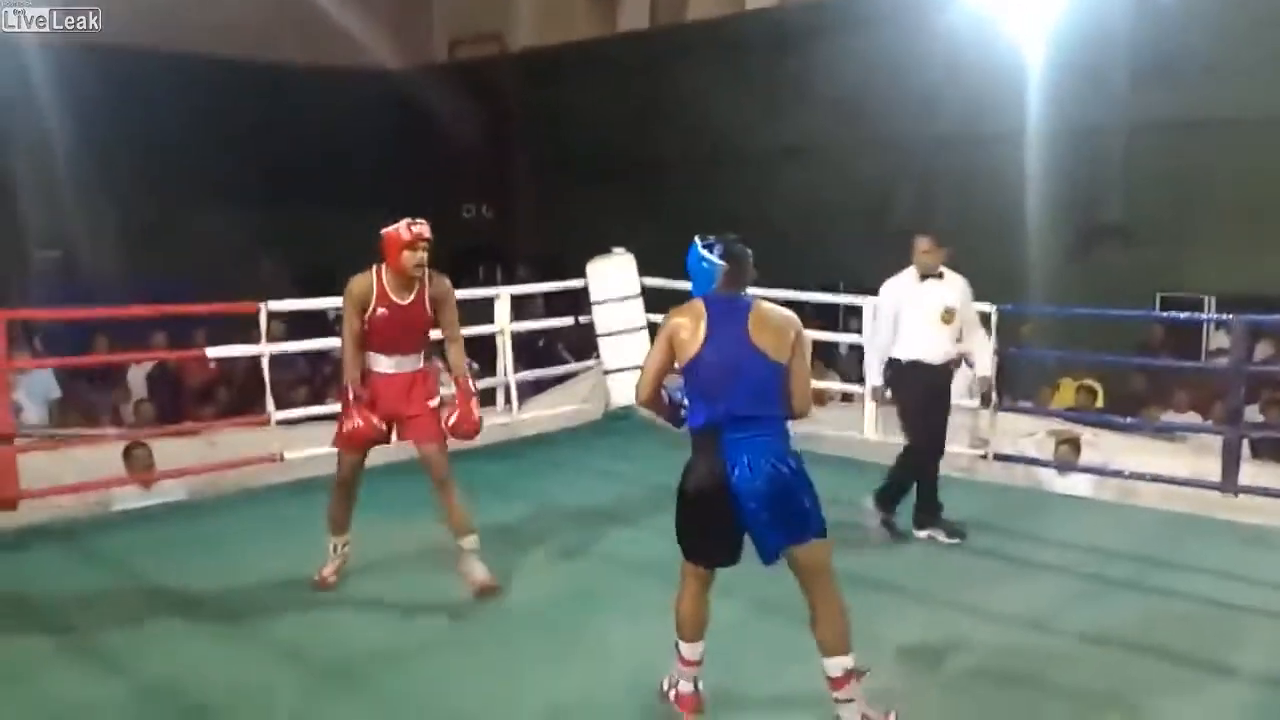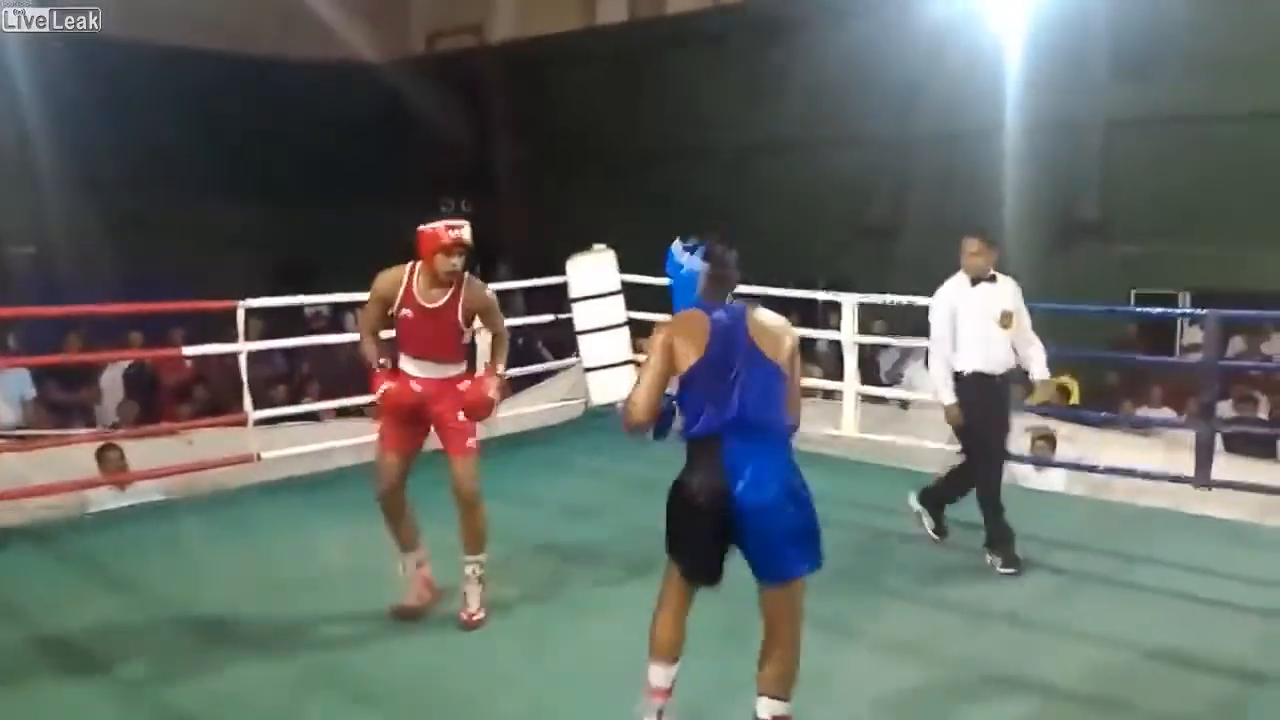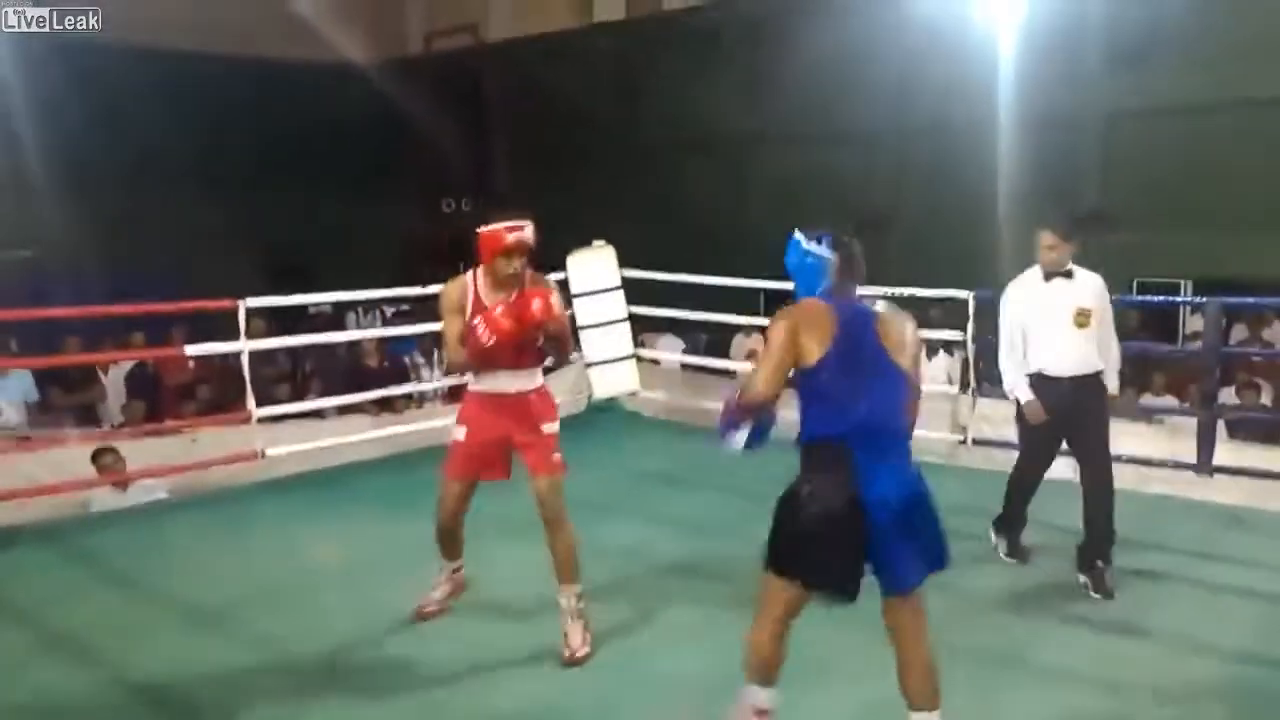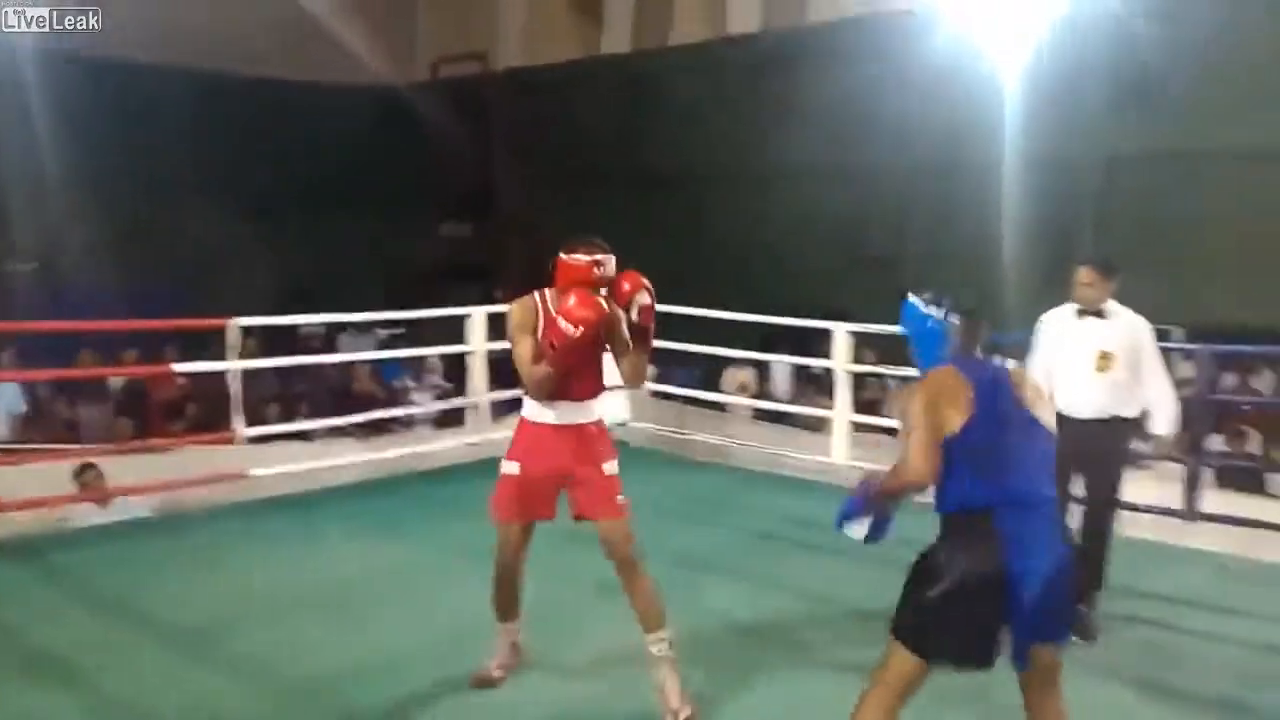
dt=0.5s
person 1, frame 1
left shoulder: (680, 321)
right shoulder: (781, 321)
left elbow: (647, 394)
right elbow: (800, 405)
left wrist: (679, 412)
left hip: (711, 466)
right hip: (771, 461)
left knee: (695, 577)
right knee: (819, 583)
person 1, frame 2
left shoulder: (675, 331)
right shoulder: (777, 328)
left elbow: (639, 415)
right elbow: (790, 415)
left hip: (707, 478)
right hip: (772, 475)
left knee: (677, 591)
right knee: (784, 620)
person 1, frame 3
left shoulder: (799, 320)
right shoulder: (900, 328)
left elbow: (761, 393)
left wrist: (736, 411)
left hip: (829, 485)
right hip: (897, 484)
left knee: (774, 610)
right knee: (910, 630)
person 1, frame 4
left shoulder: (930, 390)
right shoulder: (1026, 388)
left elbow: (920, 471)
left wrist: (871, 494)
left hip: (974, 552)
right hip: (1045, 549)
left knee: (891, 680)
person 2, frame 1
left shoulder: (438, 287)
right shoulder: (362, 287)
left elbow: (454, 341)
right elbow: (350, 345)
left wrist: (466, 389)
right wrist: (352, 397)
left hip: (416, 382)
right hip: (371, 382)
left knee: (440, 472)
right knee: (346, 474)
left ankle: (471, 560)
right ankle: (336, 553)
person 2, frame 2
left shoulder: (474, 293)
right shoulder: (391, 283)
left elbow: (500, 335)
right elbow: (367, 331)
left wrist: (494, 376)
right wrist: (380, 374)
left hip: (454, 390)
right hip: (406, 387)
left knee: (467, 491)
right knee: (388, 489)
left ankle: (473, 581)
right ankle: (419, 573)
person 2, frame 3
left shoulder: (541, 289)
right shoulder: (458, 291)
left elbow: (564, 357)
right elbow: (453, 362)
left wrist: (557, 334)
right wrist: (480, 346)
left hip: (532, 404)
right hip: (481, 405)
left knee: (553, 511)
right knee: (447, 516)
left ankle: (573, 614)
right ankle: (451, 576)
person 2, frame 4
left shoulder: (607, 309)
right shoulder: (526, 311)
left elbow: (635, 378)
right elbow: (535, 386)
left wrist: (640, 328)
right wrist: (564, 344)
left hip: (589, 438)
right hip: (537, 437)
left knee: (625, 554)
right knee: (508, 557)
left ankle: (664, 669)
right ankle: (506, 645)
person 3, frame 1
left shoulder: (959, 287)
right shoulder: (896, 288)
left elbow: (973, 331)
right elbow: (880, 335)
left wrist: (983, 369)
right wrist: (875, 379)
left hip: (941, 373)
right hip: (908, 371)
left knee: (933, 445)
right knee: (921, 442)
left ankle: (926, 517)
right ankle: (884, 502)
person 3, frame 2
left shoulder: (1009, 289)
right shoulder: (949, 294)
left elbow: (1025, 336)
right elbow: (939, 351)
left wrist: (1040, 373)
right wrist: (948, 399)
left hip: (1000, 382)
right hip: (969, 385)
left knee: (981, 458)
right knee: (988, 462)
left ankle: (929, 500)
right ankle: (999, 543)
person 3, frame 3
left shoulder: (1094, 285)
right shoulder: (1020, 290)
left elbow: (1107, 339)
right elbow: (1010, 349)
left wrist: (1112, 385)
right wrist: (1025, 396)
left hip: (1087, 388)
right hip: (1042, 388)
left knee: (1098, 475)
right knee: (1031, 466)
left ankle: (1095, 561)
right ankle: (1006, 532)
person 3, frame 4
left shoulder: (1133, 326)
right shoulder: (1053, 321)
left elbow: (1154, 378)
right elbow: (1037, 375)
left wrist: (1162, 427)
left hip: (1109, 429)
right hip: (1061, 424)
left knee: (1098, 515)
left ankle: (1084, 599)
